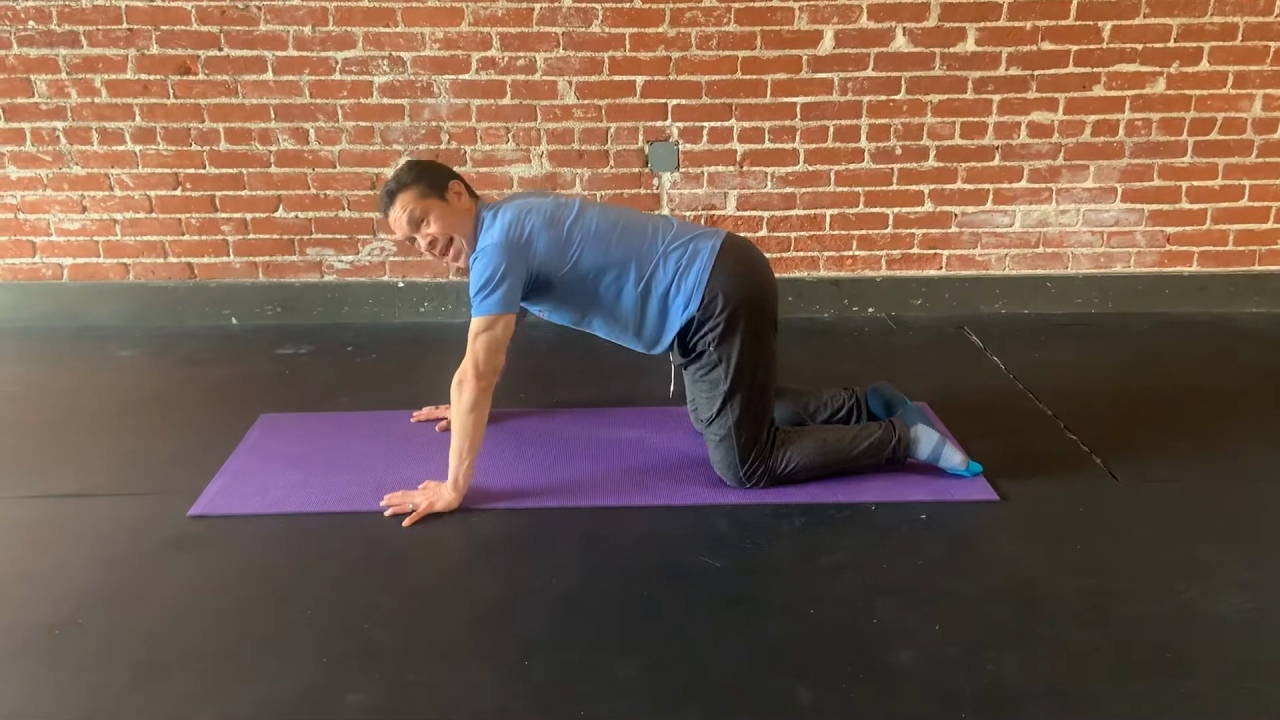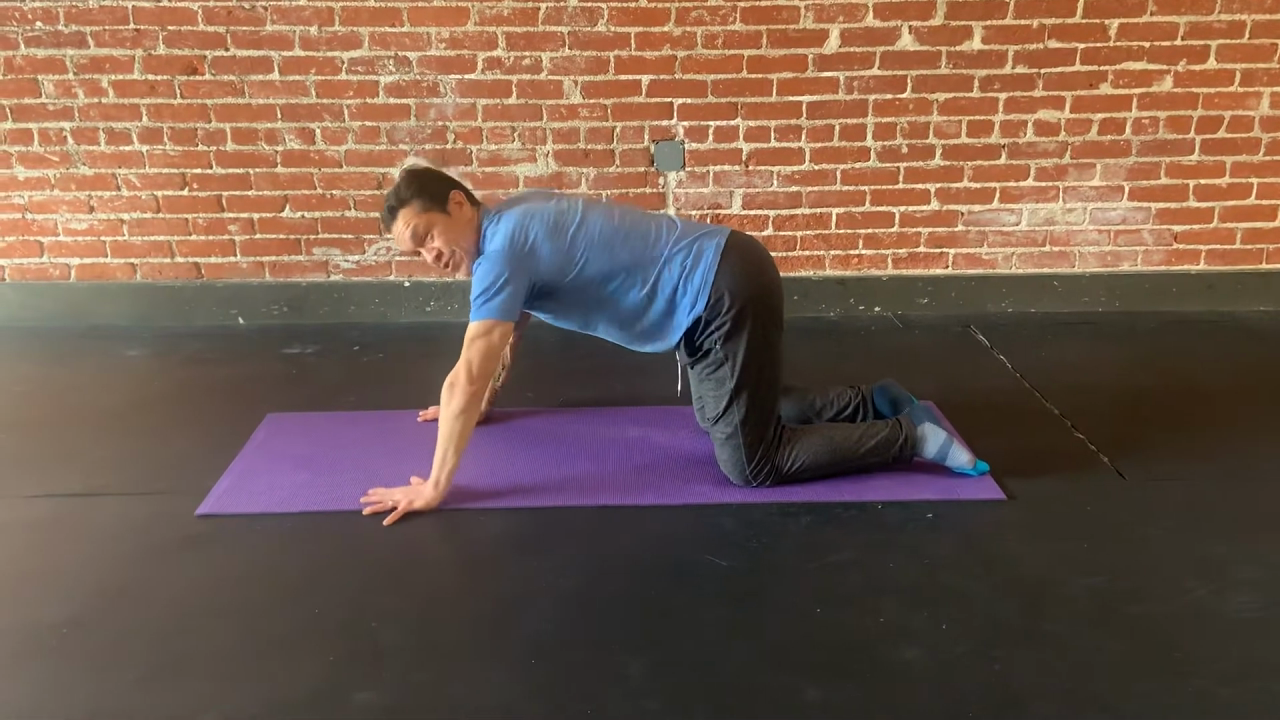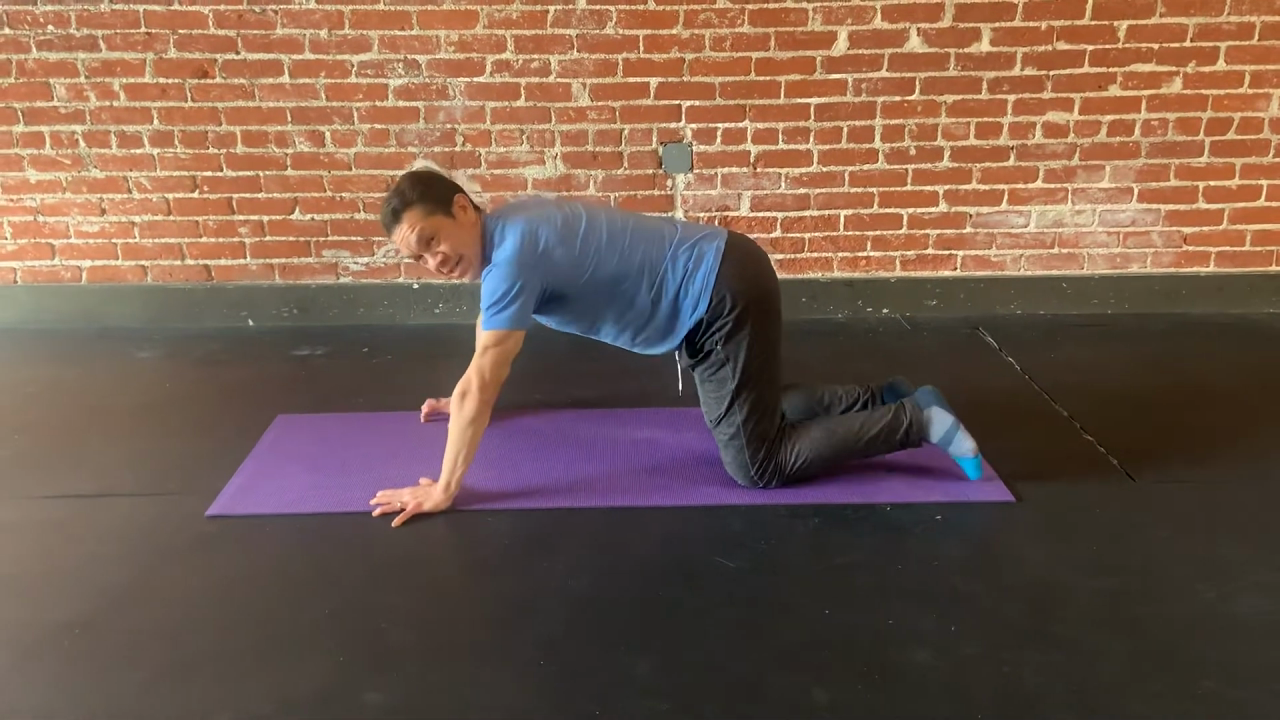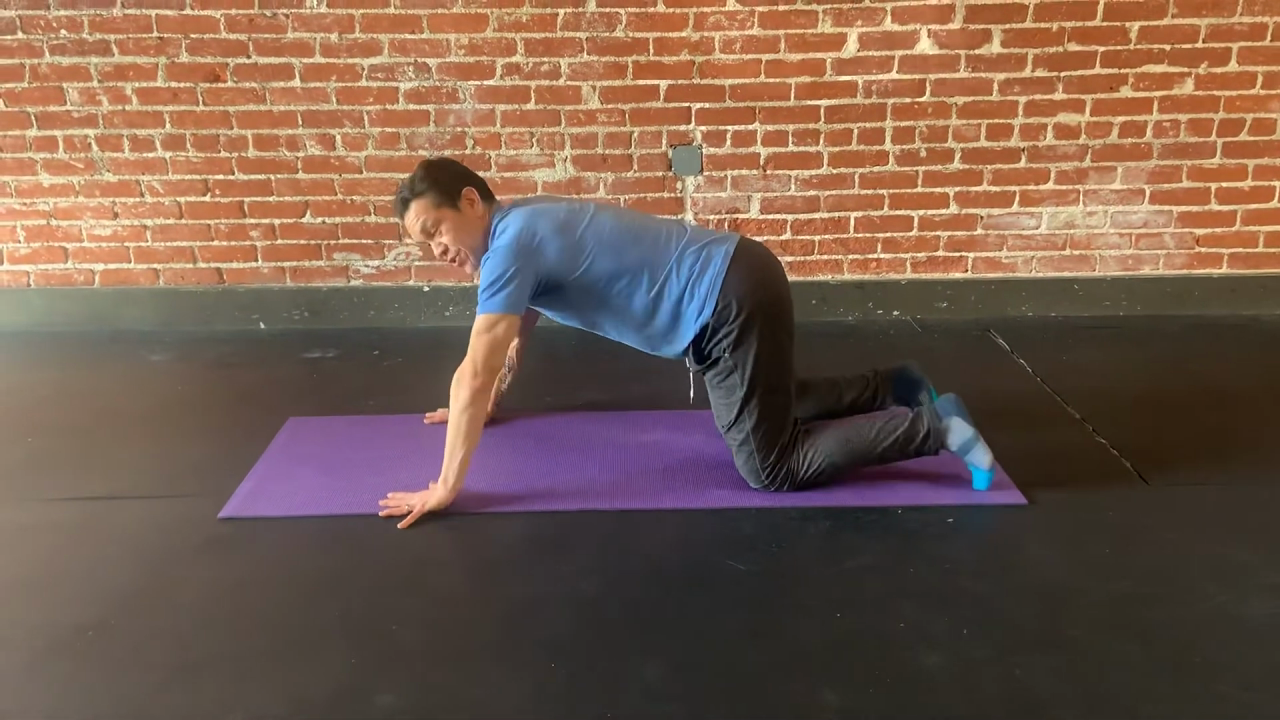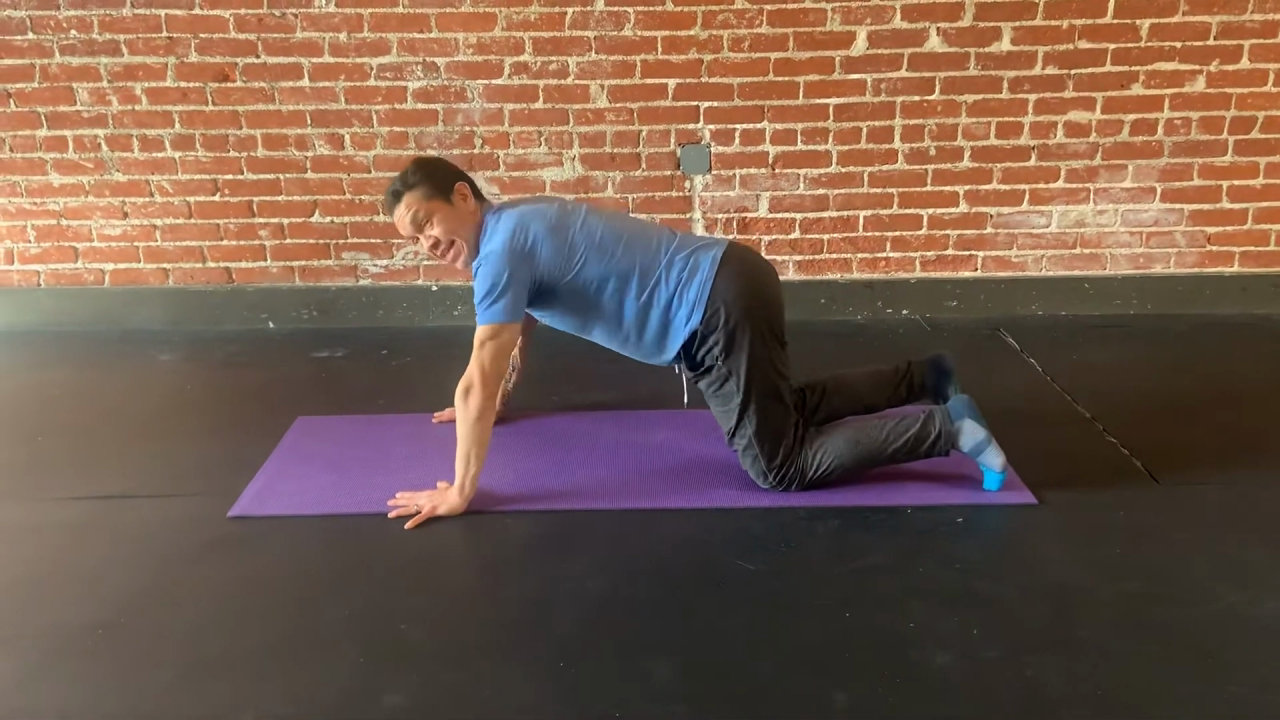
dt=0.4s
person 1, frame 1
left shoulder: (497, 243)
right shoulder: (506, 221)
left elbow: (474, 375)
right elbow: (499, 340)
left wrist: (453, 487)
right wrist: (467, 404)
left hip: (720, 294)
right hip: (716, 278)
left knee: (744, 464)
right knee: (724, 414)
left ankle: (905, 438)
right ankle: (868, 406)
person 1, frame 2
left shoulder: (501, 248)
right shoulder: (513, 224)
left elbow: (464, 377)
right elbow: (509, 331)
left wrist: (434, 486)
right wrist: (477, 403)
left hip: (726, 292)
right hip: (722, 275)
left knee: (751, 463)
right knee: (728, 412)
left ankle: (912, 436)
right ankle: (873, 403)
person 1, frame 3
left shoulder: (512, 254)
right shoulder: (507, 227)
left elbow: (479, 385)
right elbow: (491, 348)
left wrist: (444, 489)
right wrist: (467, 400)
left hip: (725, 293)
right hip: (719, 277)
left knee: (758, 463)
right knee: (747, 408)
left ankle: (917, 421)
right ankle: (882, 401)
person 1, frame 4
left shoulder: (509, 244)
right shoulder: (521, 226)
left elbow: (473, 374)
right elbow: (515, 330)
left wrist: (446, 486)
right wrist: (483, 402)
left hip: (732, 300)
right hip: (735, 280)
left knee: (771, 467)
right knee: (764, 410)
left ankle: (934, 428)
right ankle: (888, 390)
person 1, frame 5
left shoulder: (501, 248)
right shoulder: (516, 225)
left elbow: (477, 383)
right elbow: (519, 326)
left wrist: (460, 492)
right wrist: (488, 402)
left hip: (722, 307)
right hip: (730, 280)
left knee: (779, 466)
right knee: (788, 412)
left ankle: (945, 428)
right ankle: (923, 380)
